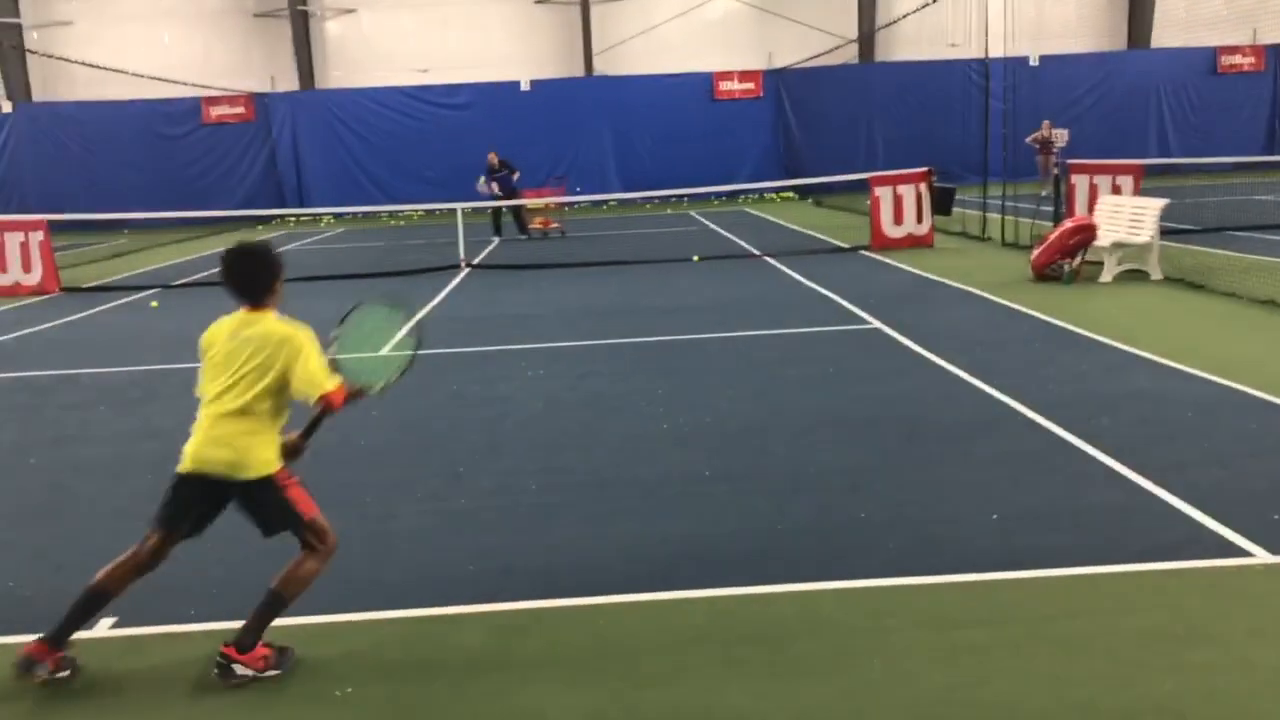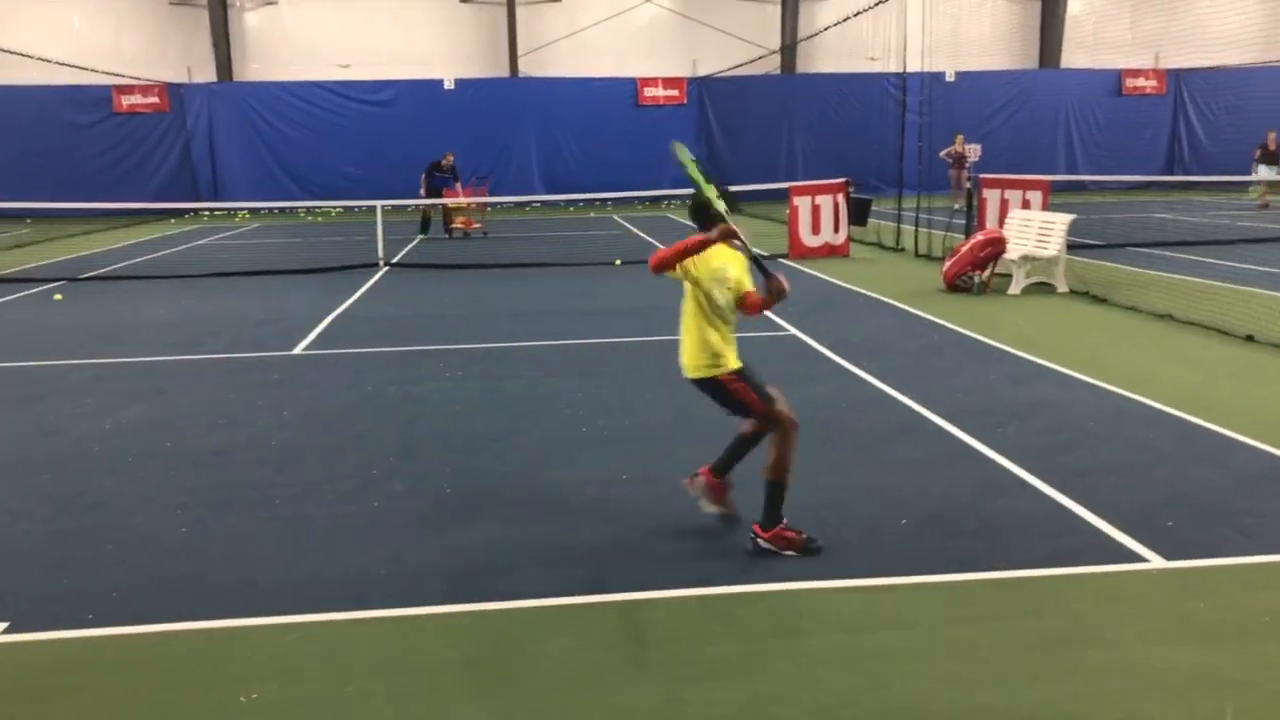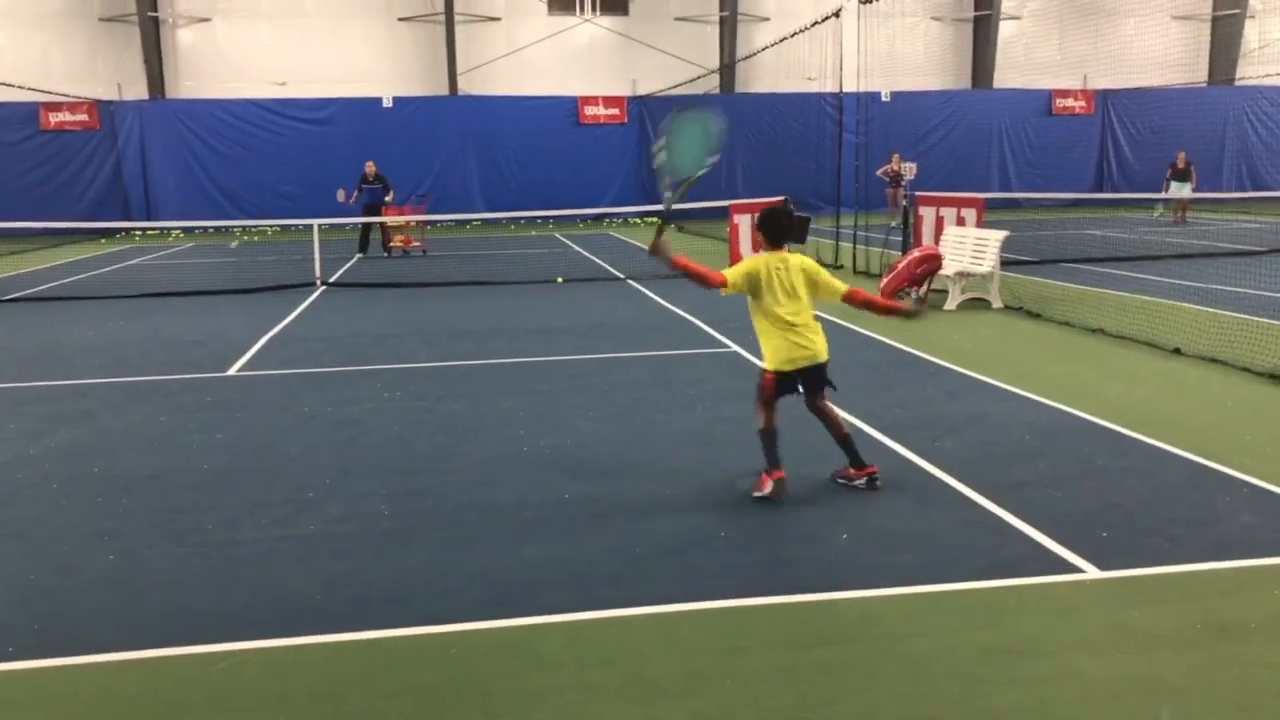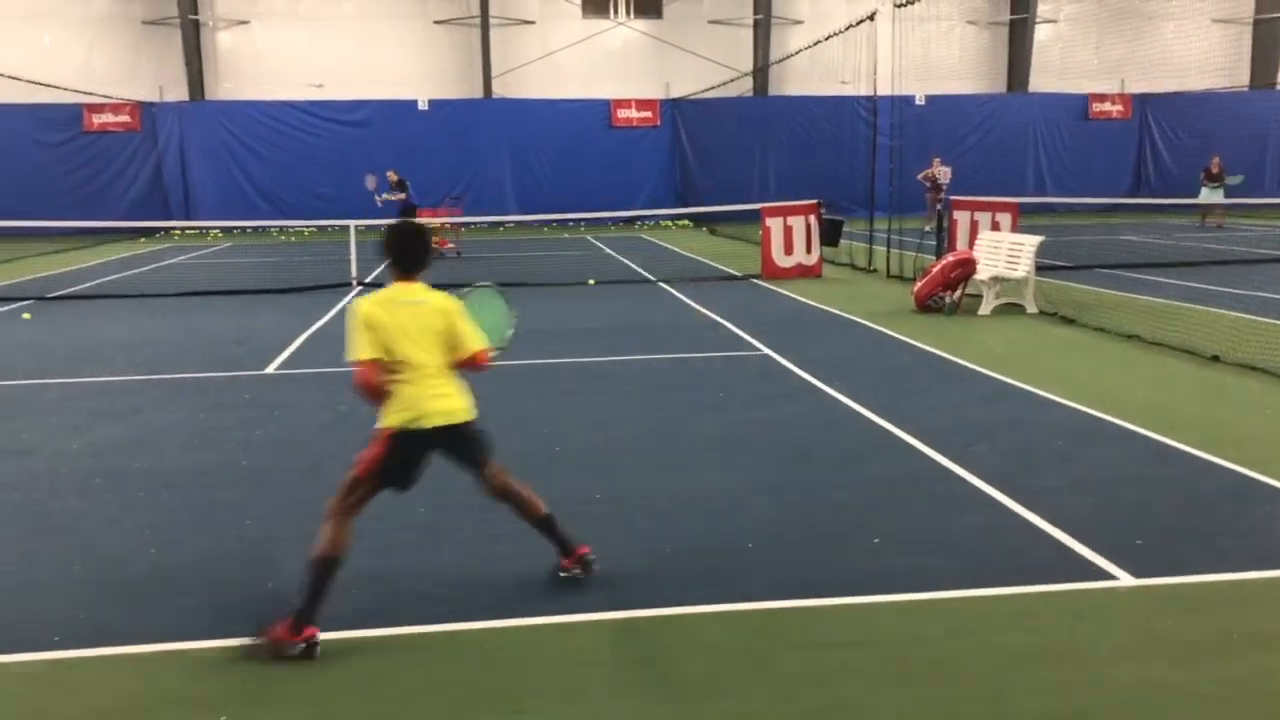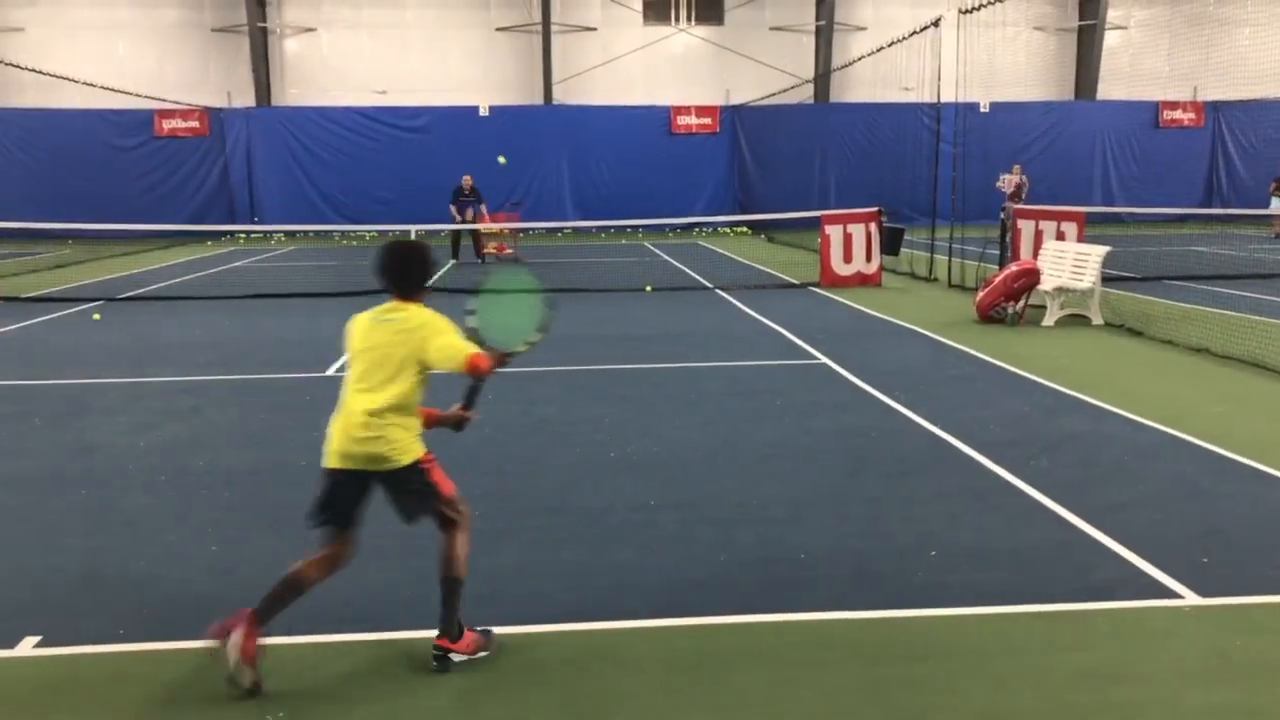
dt=1s
person 1, frame 1
left shoulder: (213, 335)
right shoulder: (294, 336)
right elbow: (330, 401)
right wrist: (347, 391)
left hip: (200, 456)
right hip: (254, 463)
left knee: (149, 552)
right knee: (320, 546)
left ankle: (50, 647)
right ankle: (244, 649)
person 1, frame 2
left shoulder: (734, 257)
right shoulder: (696, 254)
left elbow: (753, 305)
right elbow: (656, 263)
left wrist: (775, 292)
right wrist: (703, 240)
left hip: (725, 359)
right hip: (712, 364)
left knee: (769, 412)
right knee: (785, 423)
left ankle: (711, 477)
right ankle: (769, 529)
person 1, frame 3
left shoulder: (754, 269)
right shoulder: (806, 266)
left elbow: (717, 281)
right elbow: (852, 297)
left wrist: (669, 257)
right wrist: (896, 307)
left hip: (782, 357)
right hip: (815, 352)
left knee: (765, 401)
right knee: (818, 404)
left ankle: (772, 473)
right ankle: (861, 468)
person 1, frame 4
left shoulder: (365, 309)
right shoulder: (446, 306)
left elbow: (368, 380)
right elbow: (480, 359)
left wrist: (390, 403)
left hip: (405, 419)
right hip: (454, 413)
left knee: (340, 511)
right knee: (498, 483)
left ankle: (302, 625)
right ankle: (573, 553)
person 1, frame 5
left shoulder: (358, 325)
right shoulder: (429, 325)
right elbow: (478, 365)
left wrist: (433, 417)
right wrist: (496, 357)
left hip: (343, 448)
right hip: (393, 451)
left knee: (333, 554)
right knee: (456, 521)
left ankle: (246, 628)
right ankle: (452, 639)
